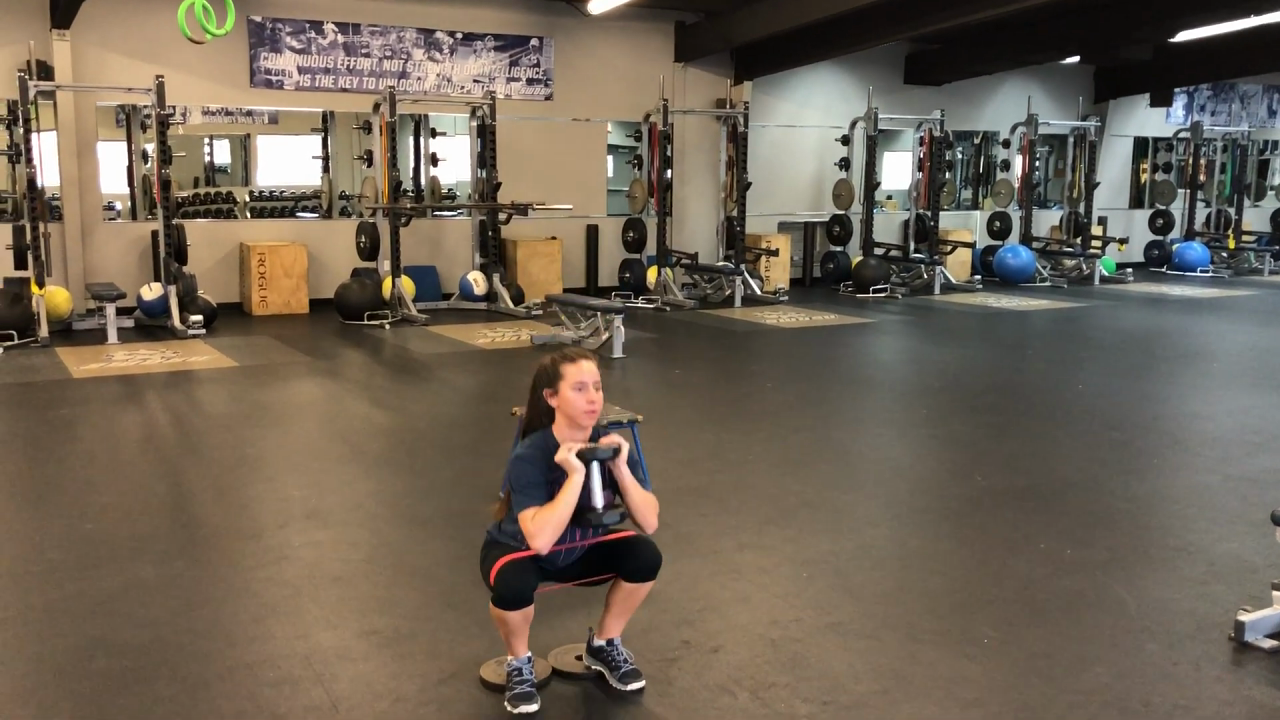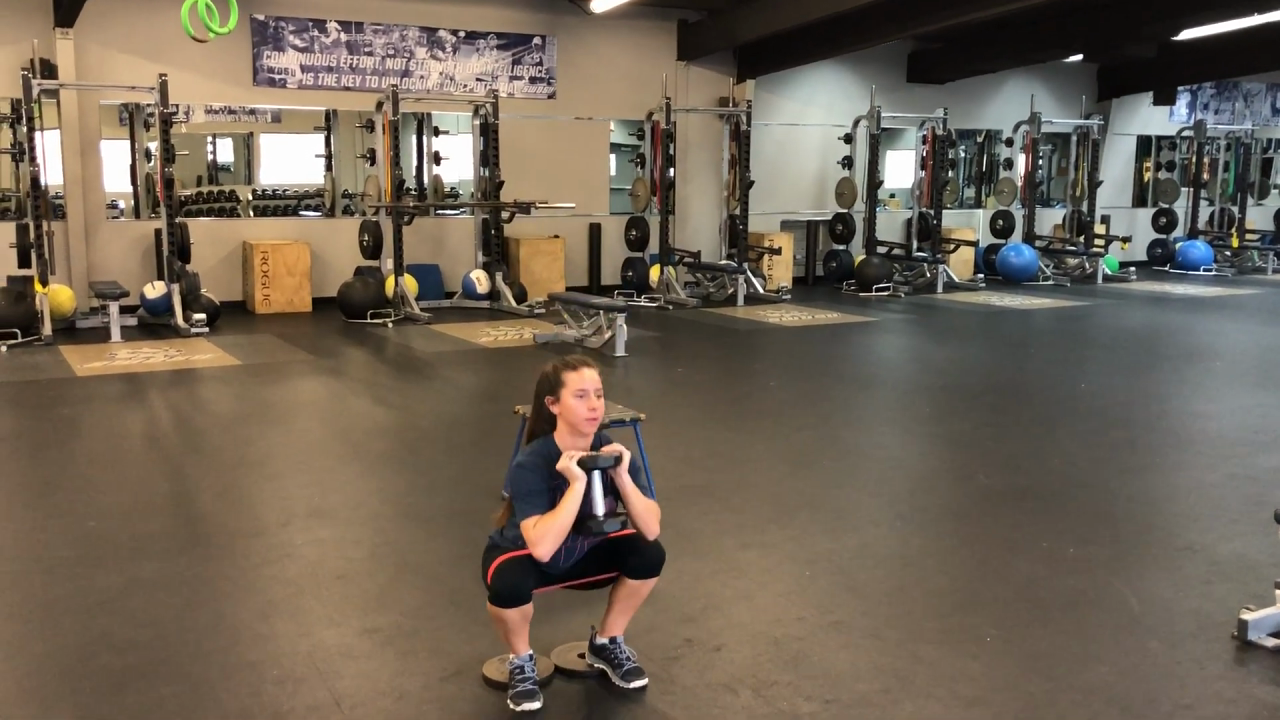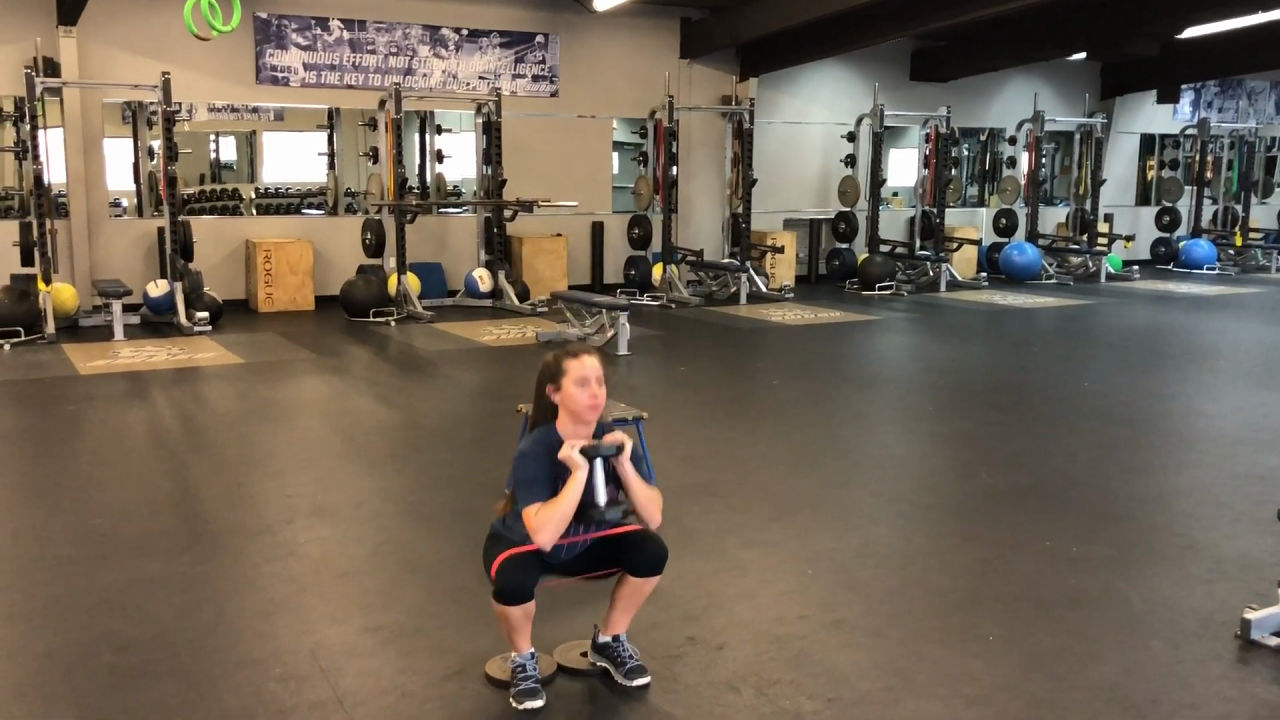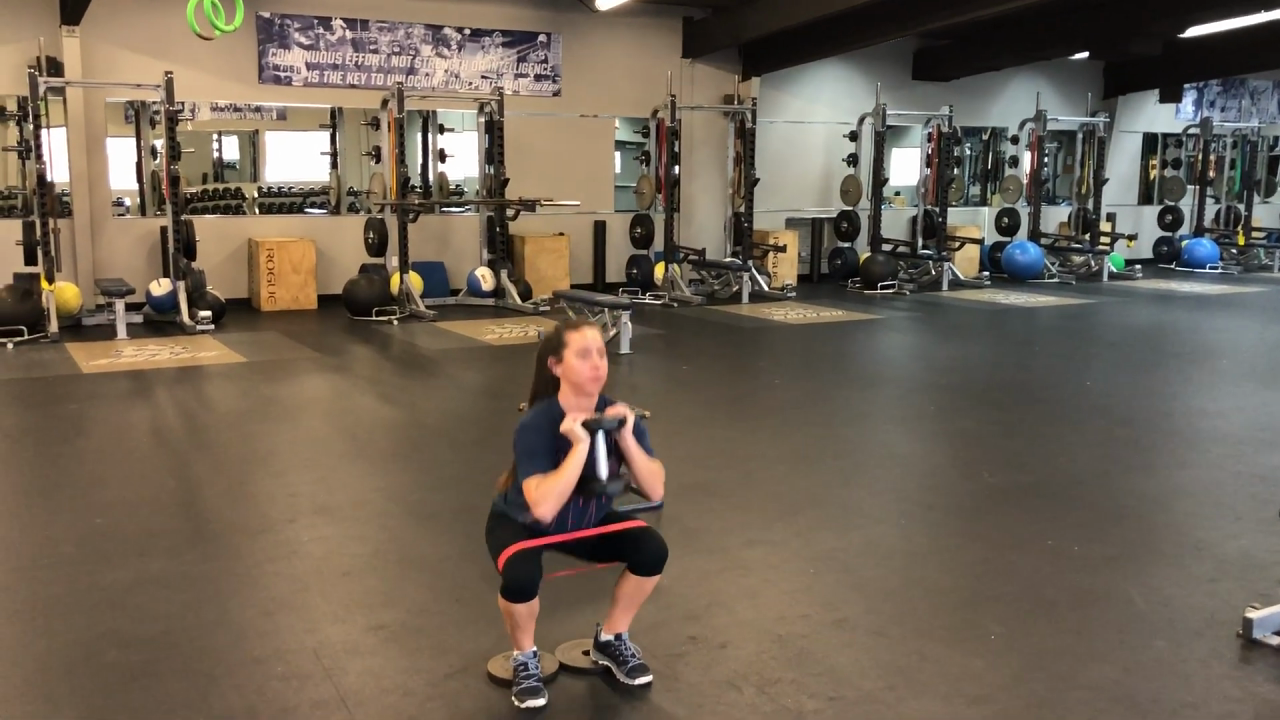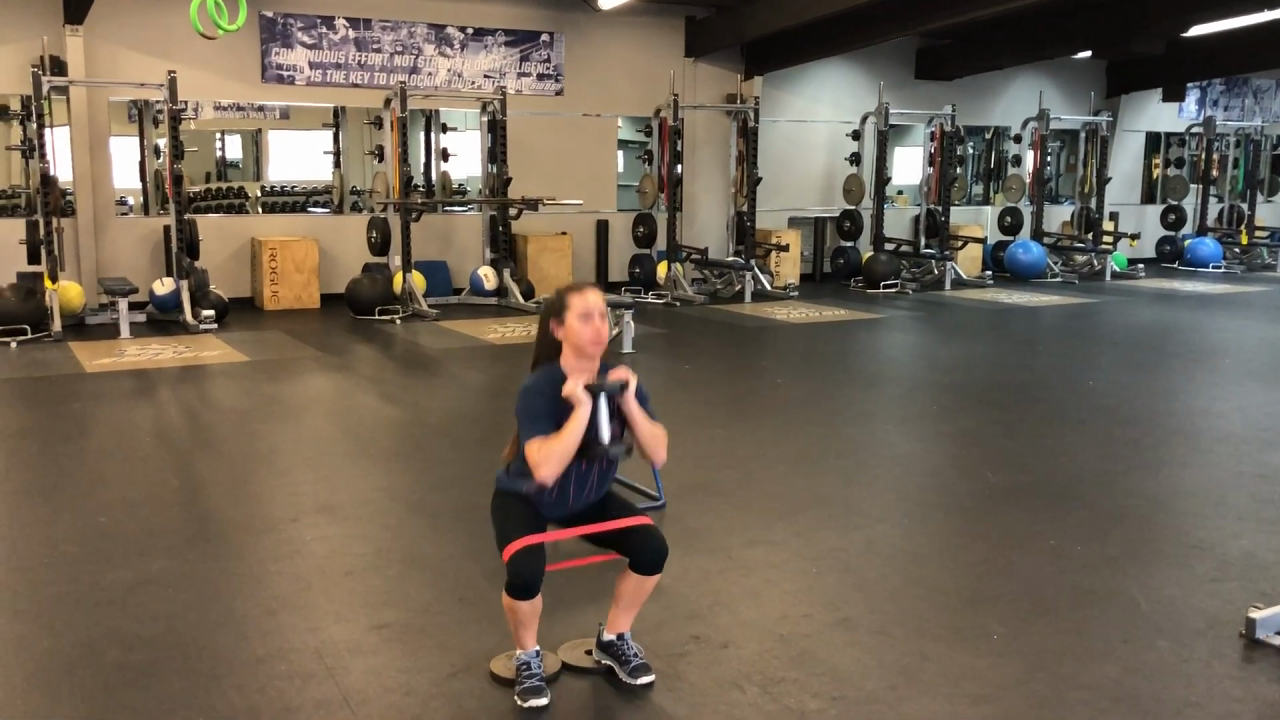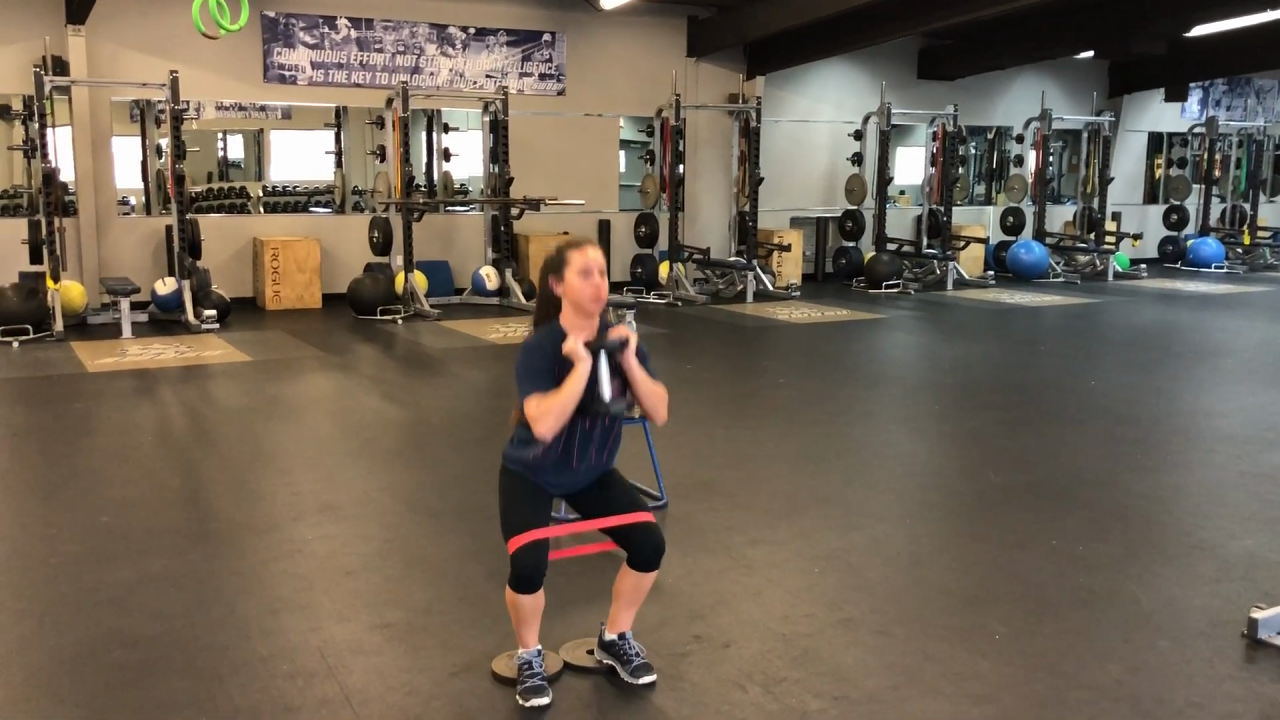
dt=0.1s
person 1, frame 1
left shoulder: (611, 446)
right shoulder: (530, 457)
left elbow: (649, 523)
right elbow: (540, 540)
left wrist: (621, 469)
right wrist: (576, 474)
left hip: (579, 552)
right hip: (515, 550)
left knee: (645, 558)
right knee: (512, 588)
left ankle: (604, 643)
right ankle: (519, 664)
person 1, frame 2
left shoulder: (613, 452)
right shoulder: (531, 464)
left elbow: (652, 530)
right elbow: (542, 548)
left wrist: (622, 477)
right wrist: (577, 482)
left hip: (580, 554)
right hip: (518, 552)
left knee: (649, 555)
right knee: (510, 585)
left ankle: (607, 642)
right ankle: (521, 662)
person 1, frame 3
left shoulder: (615, 442)
right shoulder: (535, 451)
left elbow: (653, 516)
right elbow: (542, 536)
left wrist: (624, 466)
right wrist: (579, 471)
left hip: (581, 541)
right hip: (519, 543)
left knee: (651, 553)
right knee: (515, 583)
left ankle: (609, 641)
right ankle: (522, 661)
person 1, frame 4
left shoulder: (617, 417)
right shoulder: (536, 425)
left elbow: (655, 491)
right elbow: (543, 509)
left wrist: (626, 439)
right wrist: (580, 446)
left hip: (586, 520)
right hip: (520, 523)
left knee: (651, 551)
right knee: (521, 577)
left ankle: (611, 639)
right ankle: (525, 659)
person 1, frame 5
left shoulder: (618, 379)
right shoulder: (539, 389)
left elbow: (657, 454)
right elbow: (544, 471)
left wrist: (629, 400)
right wrist: (582, 408)
left hip: (588, 497)
right hip: (524, 499)
left knee: (651, 549)
right knee: (525, 572)
left ankle: (614, 639)
right ankle: (528, 658)
person 1, frame 6
left shoulder: (620, 341)
right shoulder: (539, 348)
left elbow: (659, 414)
right elbow: (543, 425)
left wrist: (631, 360)
right wrist: (581, 365)
left hip: (593, 472)
right hip: (531, 474)
left knee: (649, 546)
right knee: (528, 567)
left ankle: (615, 639)
right ankle: (529, 657)
